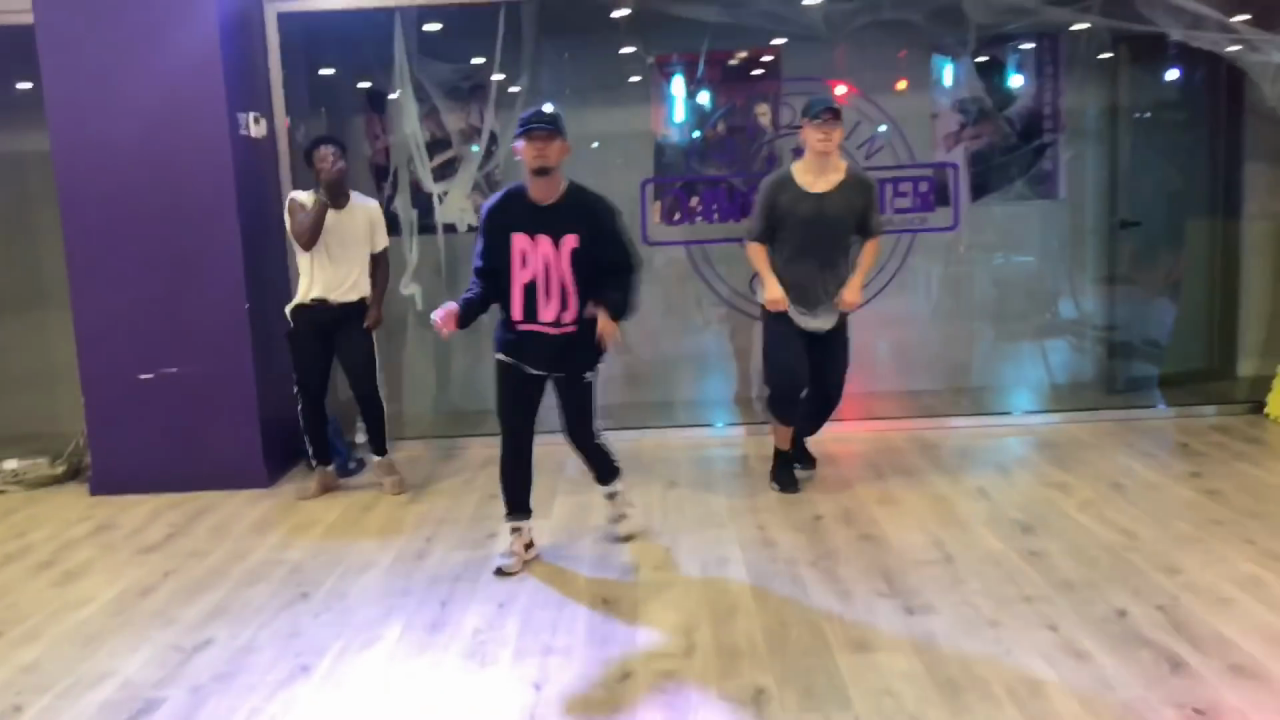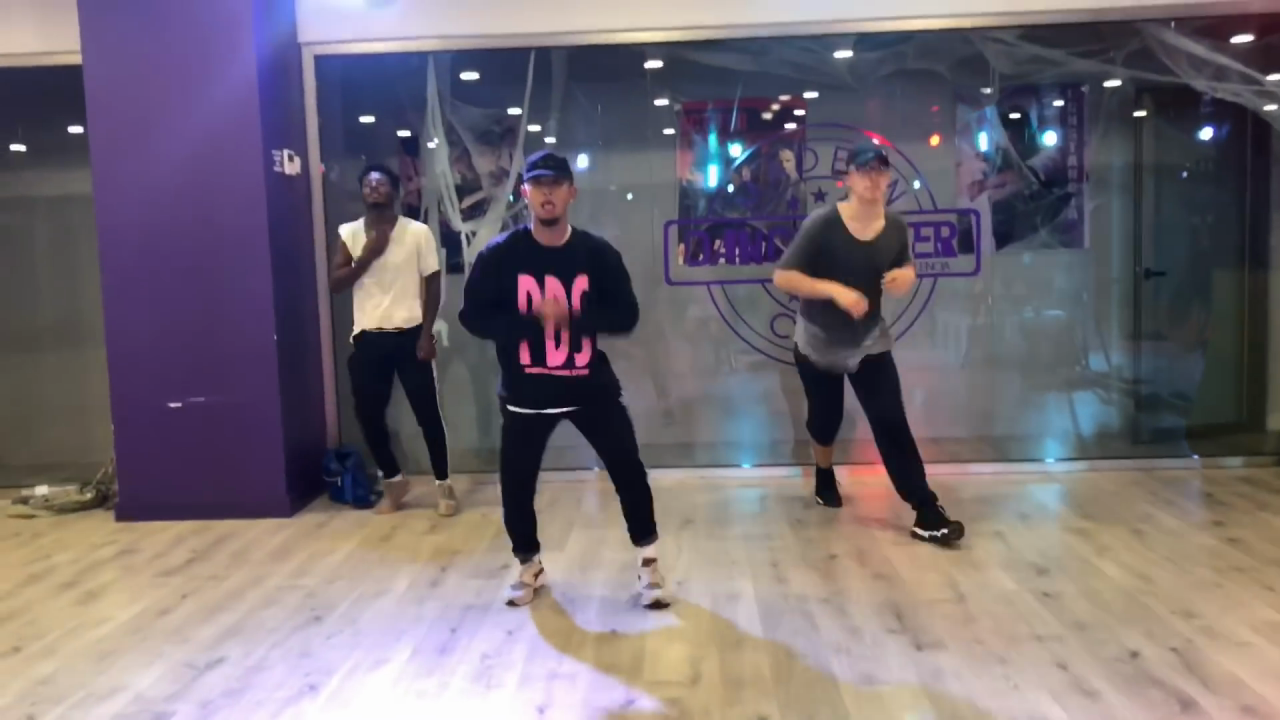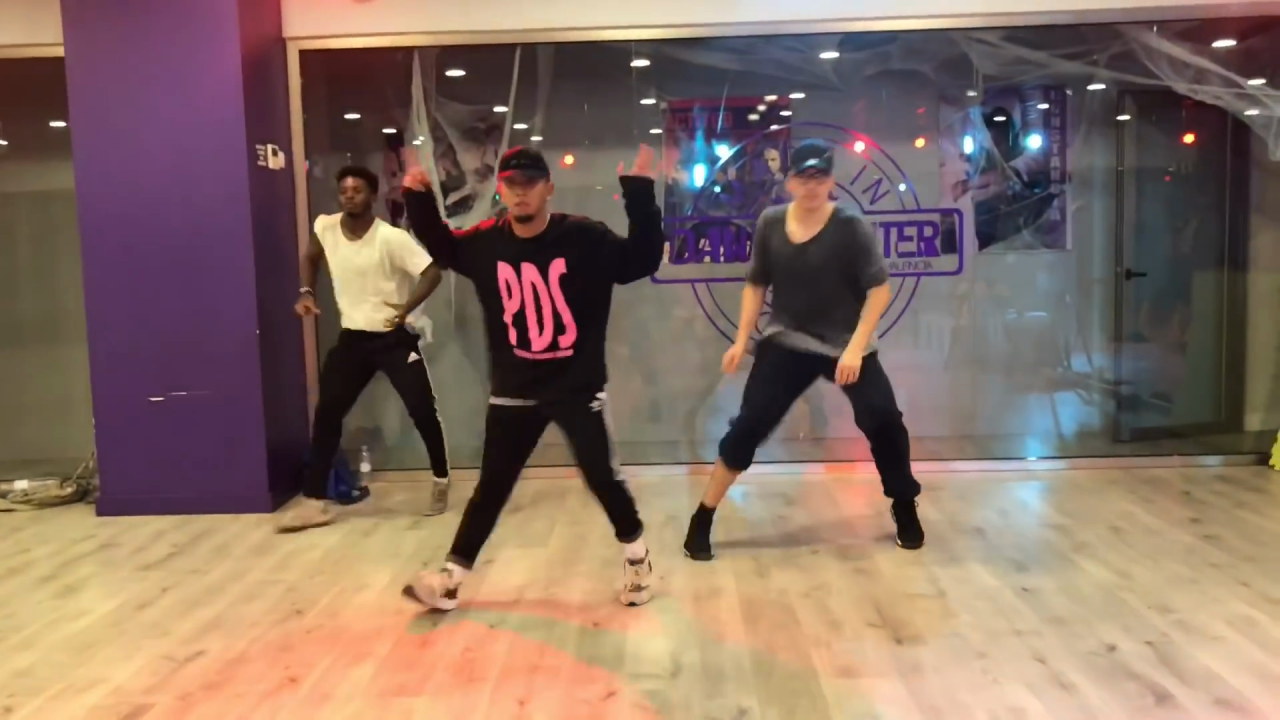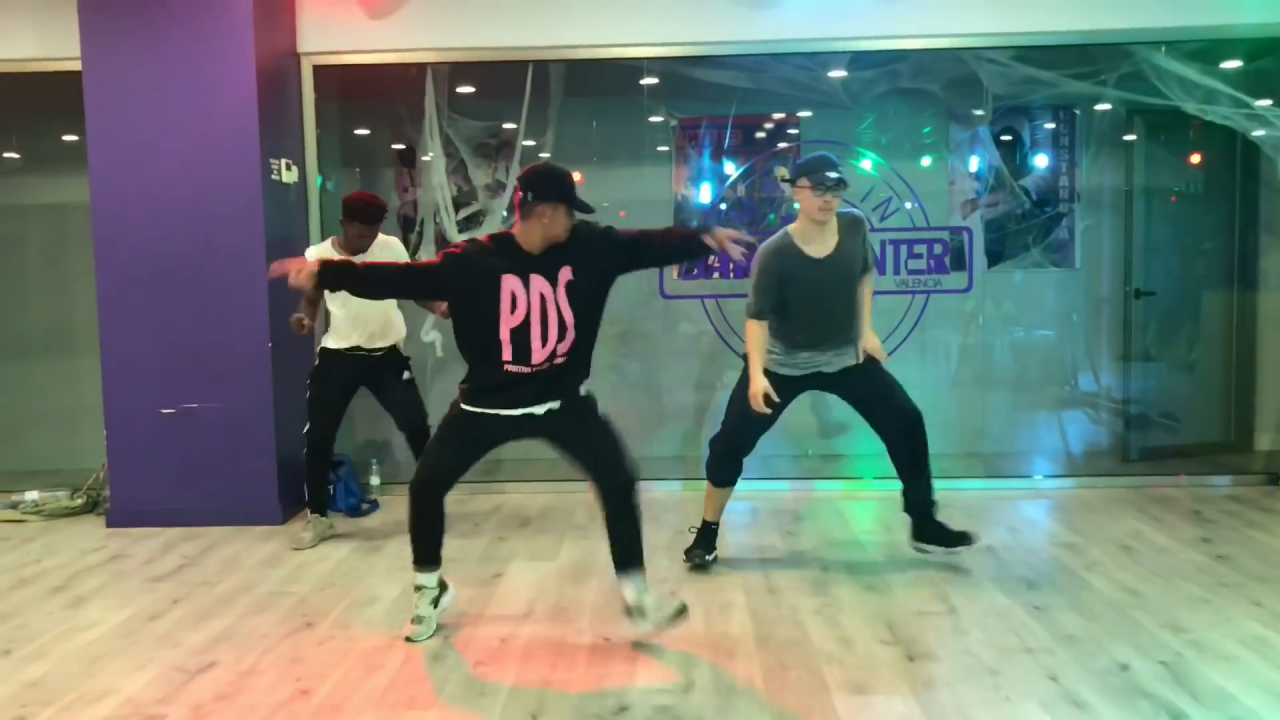
dt=0.5s
person 1, frame 1
left shoulder: (592, 208)
right shoulder: (499, 211)
left elbow: (621, 268)
right elbow: (486, 278)
left wrist: (611, 309)
right wrist: (460, 310)
left hip: (574, 346)
right hip: (517, 346)
left knee: (581, 433)
right knee: (515, 439)
left ankle: (613, 491)
right ankle: (520, 535)
person 1, frame 2
left shoulder: (598, 253)
right shoulder: (500, 255)
left elbow: (625, 315)
right elbow: (473, 316)
left wrist: (573, 318)
right wrist: (535, 318)
left hip: (590, 386)
right hip: (527, 390)
left knee: (628, 470)
right knee: (516, 486)
left ankle: (647, 562)
right ankle: (529, 566)
person 1, frame 3
left shoulder: (582, 238)
right shoulder: (486, 241)
left elbow: (640, 262)
right elbow: (440, 243)
left wrist: (639, 191)
right wrist: (420, 196)
left hip: (576, 384)
right hip: (513, 388)
left knee: (600, 477)
right knee: (493, 483)
left ankle: (636, 558)
right ankle: (449, 579)
person 1, frame 4
left shoulder: (586, 245)
right shoulder: (476, 259)
left elbow: (645, 246)
right elbow: (405, 278)
left wrist: (704, 239)
right wrist: (325, 273)
left hip: (562, 396)
right hip: (490, 400)
left knee: (618, 479)
right knee: (426, 486)
left ankle: (636, 594)
right ankle: (431, 592)
person 2, frame 1
left shoulder: (860, 185)
right shoulder: (778, 185)
left elbow: (870, 236)
right elbow: (755, 240)
left wrist: (857, 282)
right wrist: (768, 282)
left hip: (832, 304)
right hip: (785, 305)
left knee: (827, 392)
right knee: (785, 382)
left ankle: (797, 440)
right ankle: (783, 458)
person 2, frame 2
left shoulder: (897, 229)
right shoulder: (822, 224)
right elbow: (783, 276)
left wrist: (905, 276)
right wrist: (834, 290)
left hip: (870, 341)
right hip: (819, 341)
left knee: (891, 422)
right knee: (824, 418)
left ankle: (927, 512)
right ankle: (824, 475)
person 2, frame 3
left shoulder: (849, 227)
right shoulder: (769, 223)
left elbow: (880, 287)
right elbow: (756, 283)
left wrist: (857, 345)
right wrist: (740, 340)
left hip: (845, 345)
right hip: (786, 341)
left knee: (884, 419)
right knee: (749, 427)
left ankle: (904, 506)
right ankle: (703, 518)
person 2, frame 4
left shoulder: (854, 226)
right shoulder: (775, 252)
right elbow: (757, 315)
left wrist: (866, 328)
right wrist: (755, 372)
left hip: (846, 357)
right hip: (784, 361)
left knee: (906, 421)
right knee: (732, 439)
left ankle: (924, 523)
right ankle: (707, 533)
person 3, frame 1
left shoulder: (368, 207)
right shoulder: (299, 202)
left elbow: (379, 259)
right elbow: (305, 240)
left wrist: (376, 304)
right wrist: (324, 195)
left hip: (354, 310)
right hip: (310, 311)
left knee: (365, 388)
right knee: (310, 394)
left ankle: (384, 461)
right ankle: (323, 470)
person 3, frame 2
left shoulder: (418, 232)
right shoulder: (349, 233)
left elbow: (432, 285)
right elbow: (336, 284)
left wrist: (427, 333)
right wrist: (367, 256)
left hip: (409, 336)
right hip: (369, 338)
left knee: (427, 412)
right knee: (368, 415)
left ankle: (444, 485)
right ankle: (393, 482)
person 3, frame 3
left shoulder: (391, 237)
right shoulder: (325, 227)
left elbow: (432, 271)
right elbow: (310, 258)
left wrist: (408, 306)
right wrist: (306, 291)
left hip: (394, 336)
right hip: (353, 337)
left knee: (423, 409)
right knee: (327, 413)
left ankle: (441, 482)
right ankle: (315, 501)
person 3, frame 4
left shoulder: (392, 248)
right shoulder: (318, 256)
right elbow: (312, 304)
left wrist: (438, 305)
right wrist: (305, 319)
left hip: (387, 355)
right hip: (338, 356)
left knee: (417, 428)
right knee: (318, 436)
right ankle: (318, 518)
